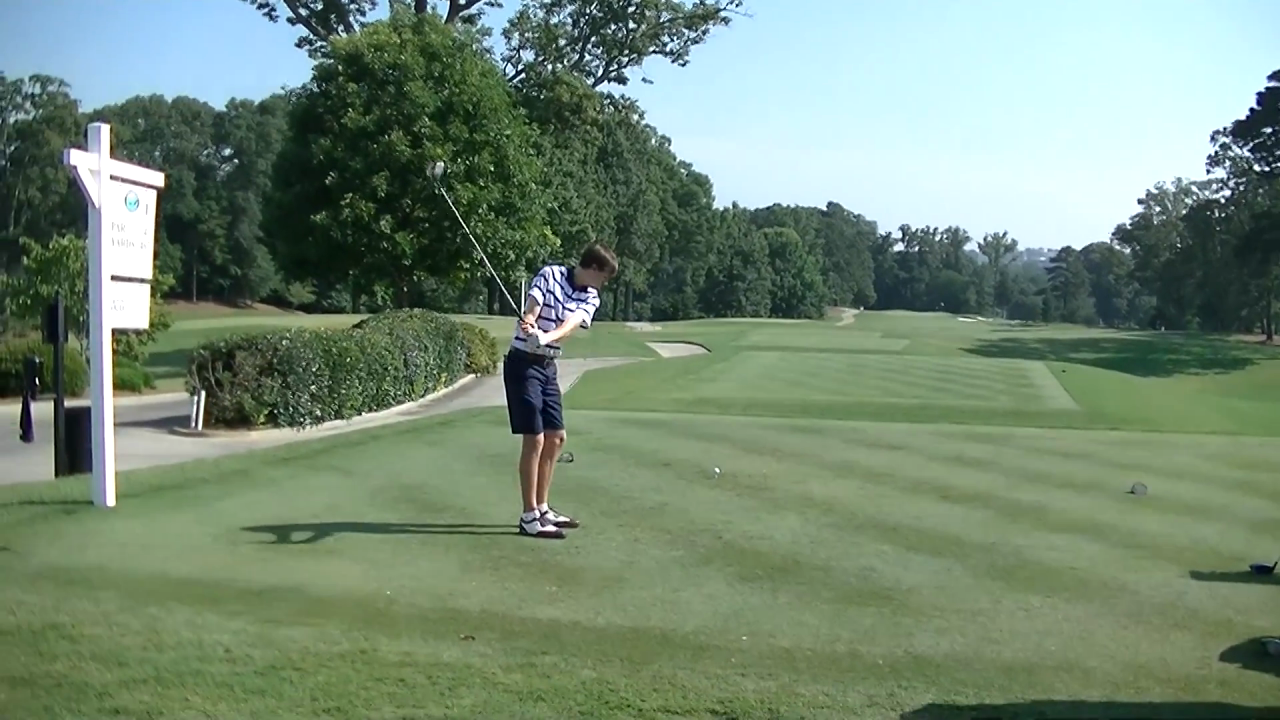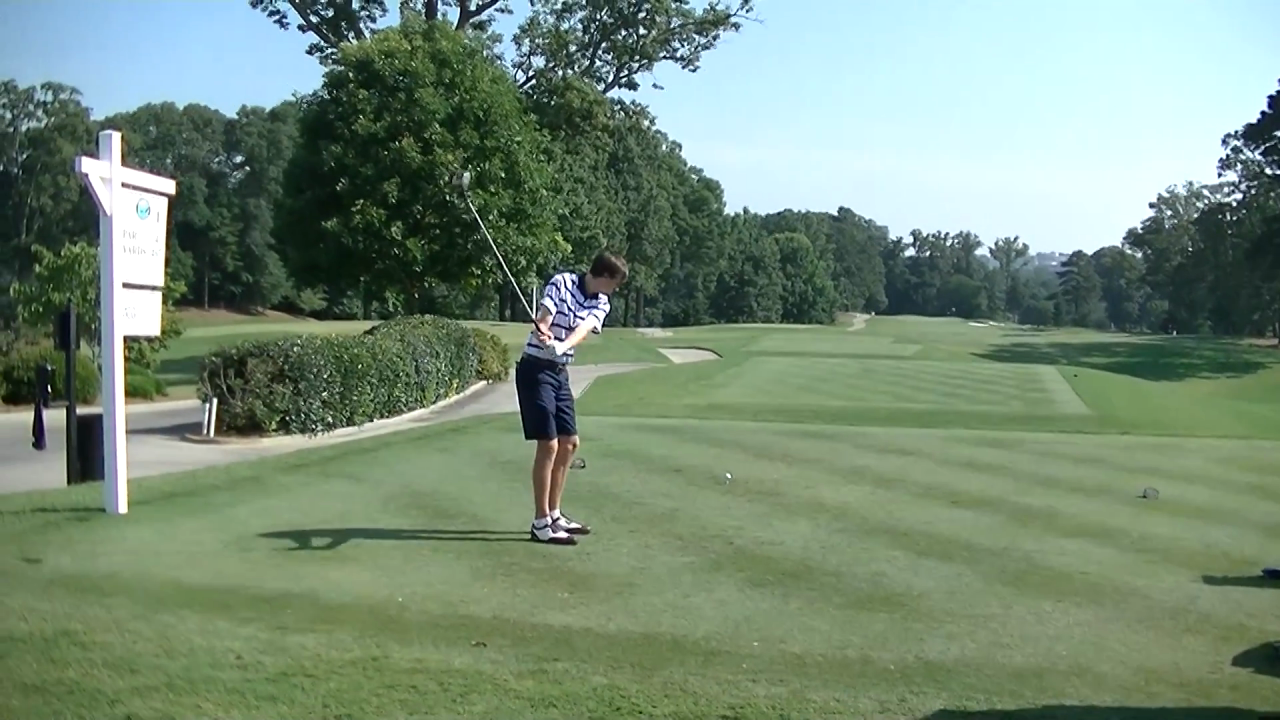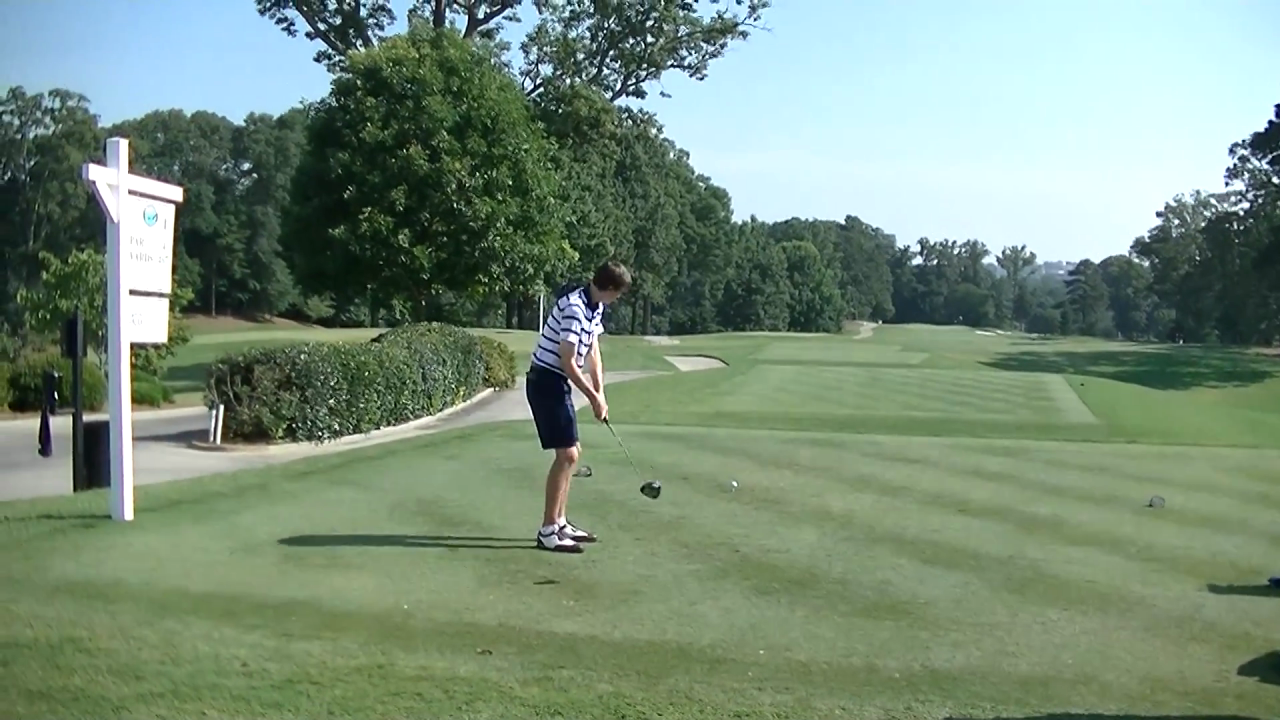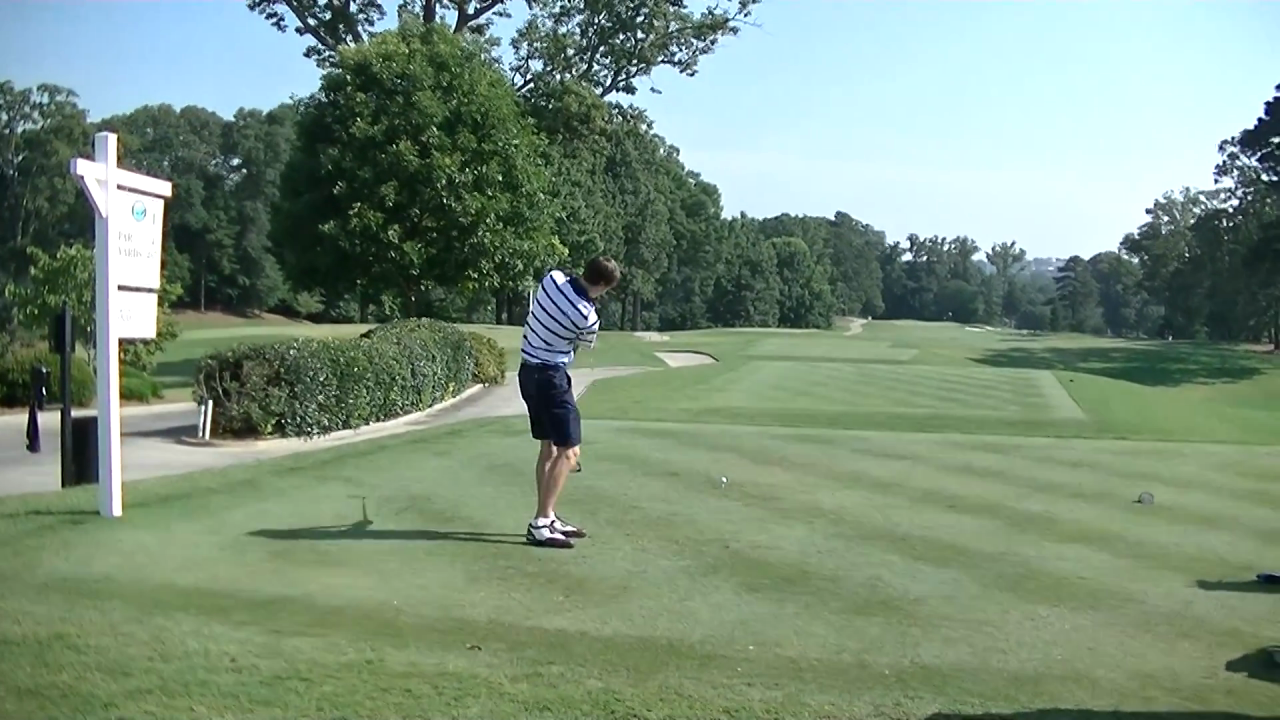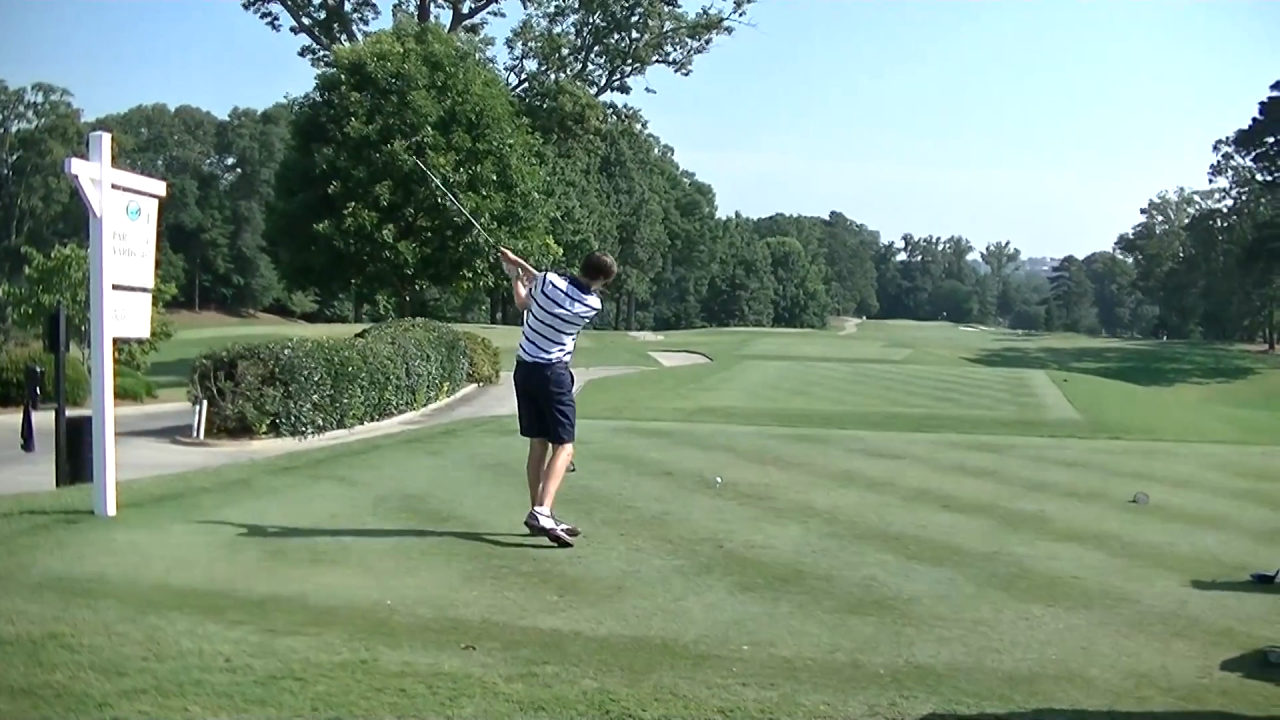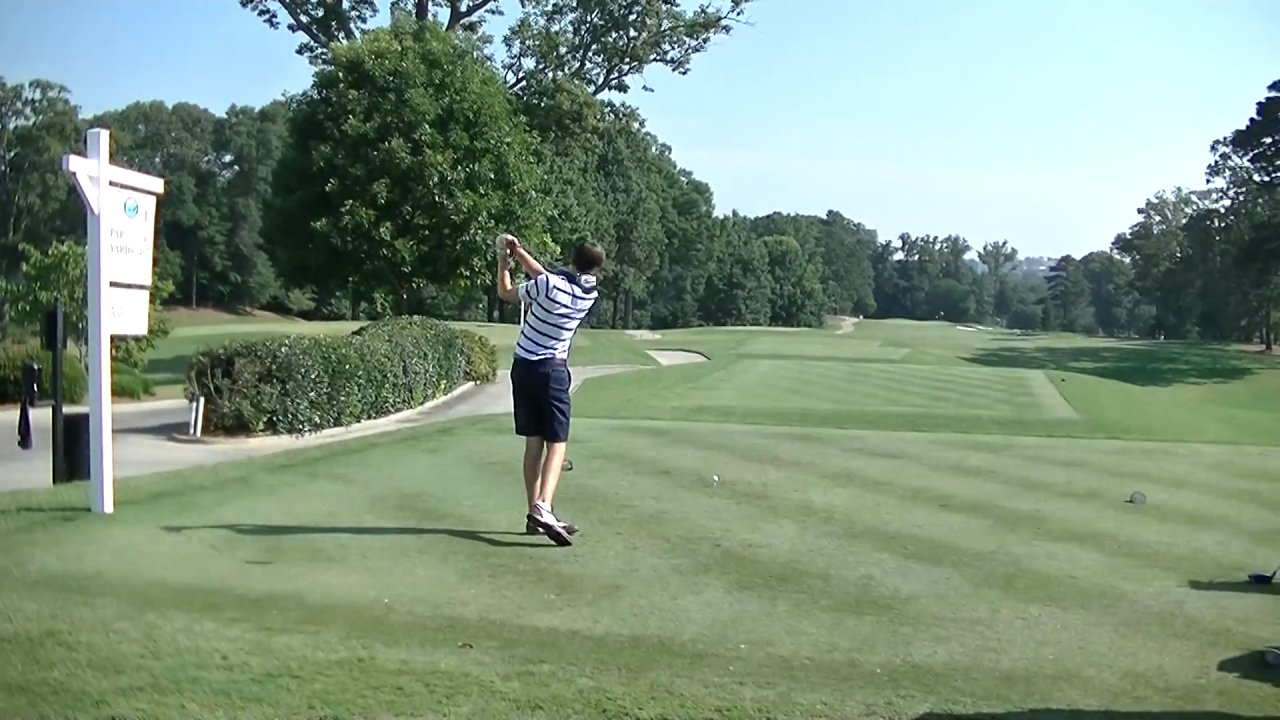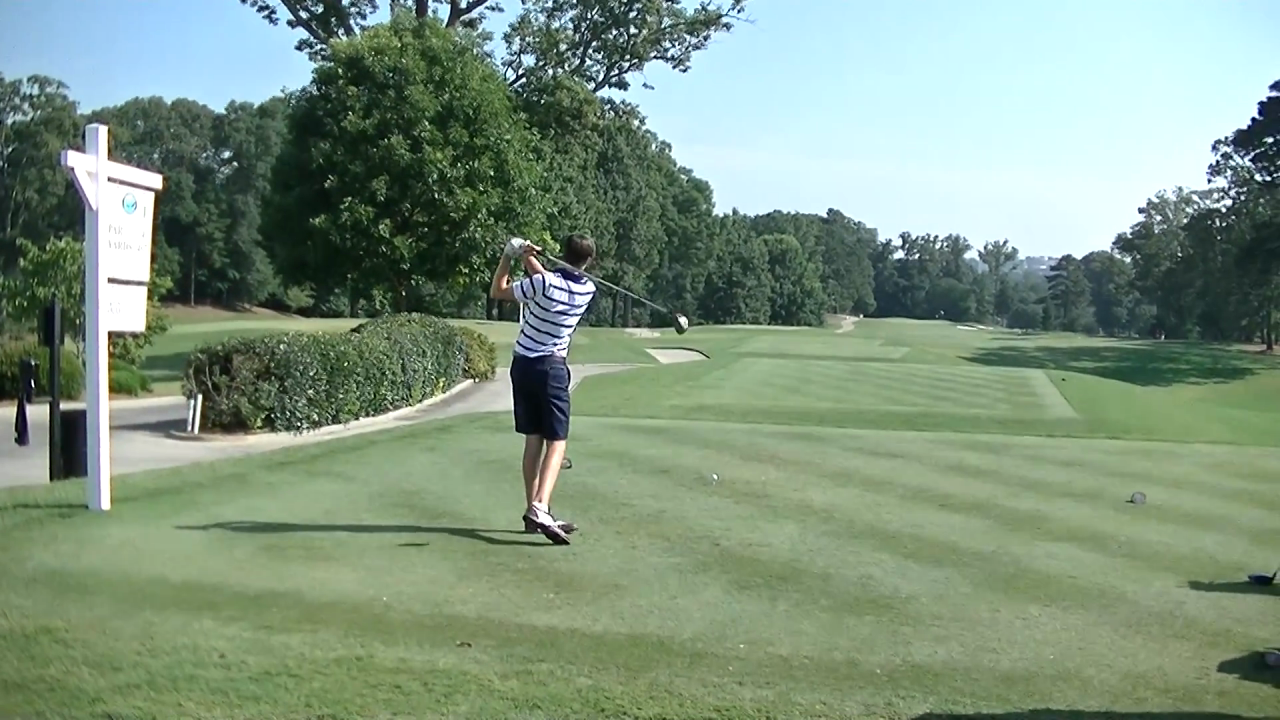
dt=0.2s
person 1, frame 1
left shoulder: (591, 299)
right shoulder: (549, 275)
left elbow: (569, 325)
right elbow: (528, 316)
left wrist: (544, 336)
right wrist: (530, 325)
left hip: (547, 367)
right hip: (523, 363)
left knee: (555, 438)
right knee: (534, 439)
left ankle: (541, 509)
right ankle: (529, 517)
person 1, frame 2
left shoulder: (601, 304)
right shoulder: (561, 283)
left elbow: (581, 332)
right elbow: (541, 325)
left wrist: (560, 345)
right wrist: (543, 333)
left hip: (559, 372)
right hip: (535, 369)
left knee: (569, 443)
right knee: (549, 445)
left ankle: (553, 514)
right ankle: (541, 523)
person 1, frame 3
left shoulder: (595, 307)
right shoulder: (575, 308)
left elbow: (593, 352)
right elbow: (567, 362)
left wrist: (600, 393)
right wrist: (592, 396)
left hip: (559, 382)
right hip: (546, 381)
left knee: (572, 452)
right knee: (567, 452)
left ankle: (559, 522)
right ankle: (548, 531)
person 1, frame 4
left shoulder: (554, 278)
right shoulder: (587, 317)
left hip: (531, 371)
right hip: (550, 377)
left knee: (550, 446)
right knee: (569, 451)
left ankle: (547, 517)
right ankle: (539, 524)
person 1, frame 5
left shoulder: (548, 281)
right shoulder: (592, 306)
left elbow: (523, 301)
left wrist: (515, 273)
right wrist: (521, 266)
left hip: (524, 369)
right hip: (553, 374)
left knee: (539, 443)
right knee: (563, 447)
left ankle: (538, 512)
right ankle: (542, 512)
person 1, frame 6
left shoulder: (547, 284)
right shoulder: (589, 296)
left elbow: (506, 294)
left wrist: (503, 259)
right wrist: (518, 251)
left hip: (522, 367)
right hip: (551, 371)
left knee: (534, 442)
right knee: (556, 445)
left ankle: (536, 512)
right ankle: (543, 508)
person 1, frame 7
left shoulder: (543, 283)
right shoulder: (588, 290)
left elbow: (497, 292)
left wrist: (508, 257)
right wrist: (527, 257)
left hip: (522, 365)
right hip: (551, 368)
left knee: (533, 440)
right knee: (556, 443)
left ankle: (534, 512)
right ankle: (540, 508)
